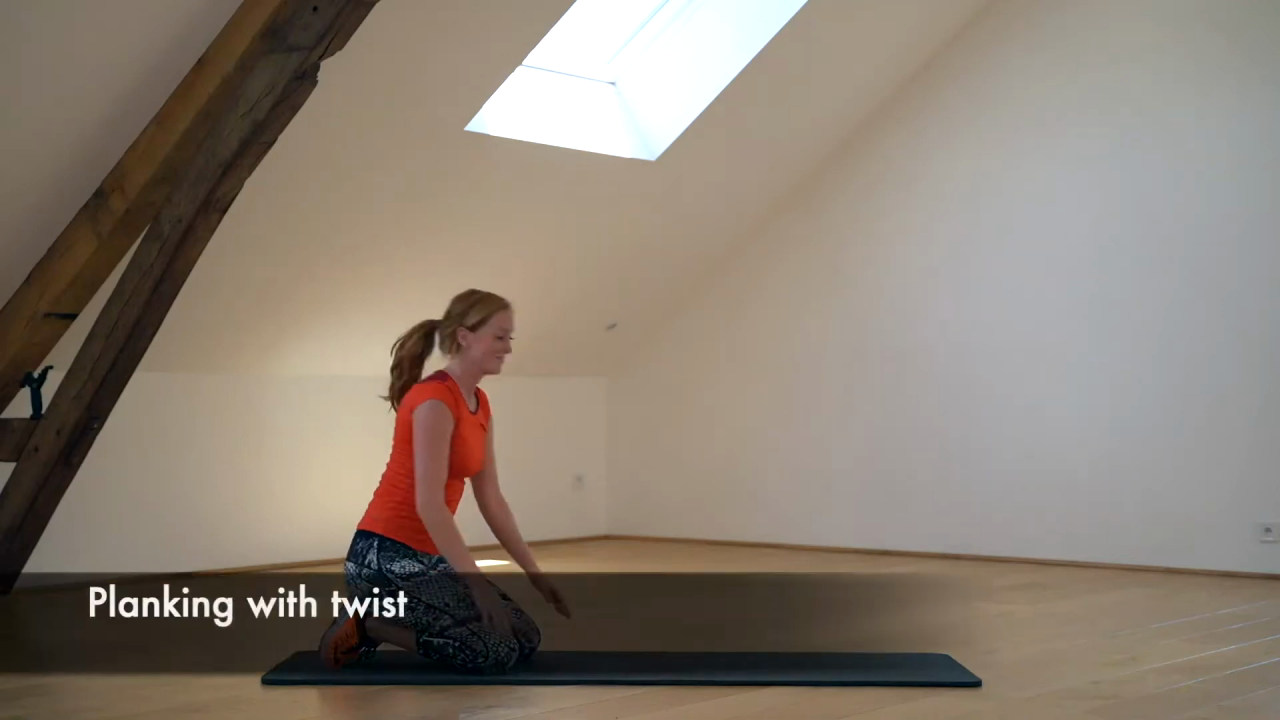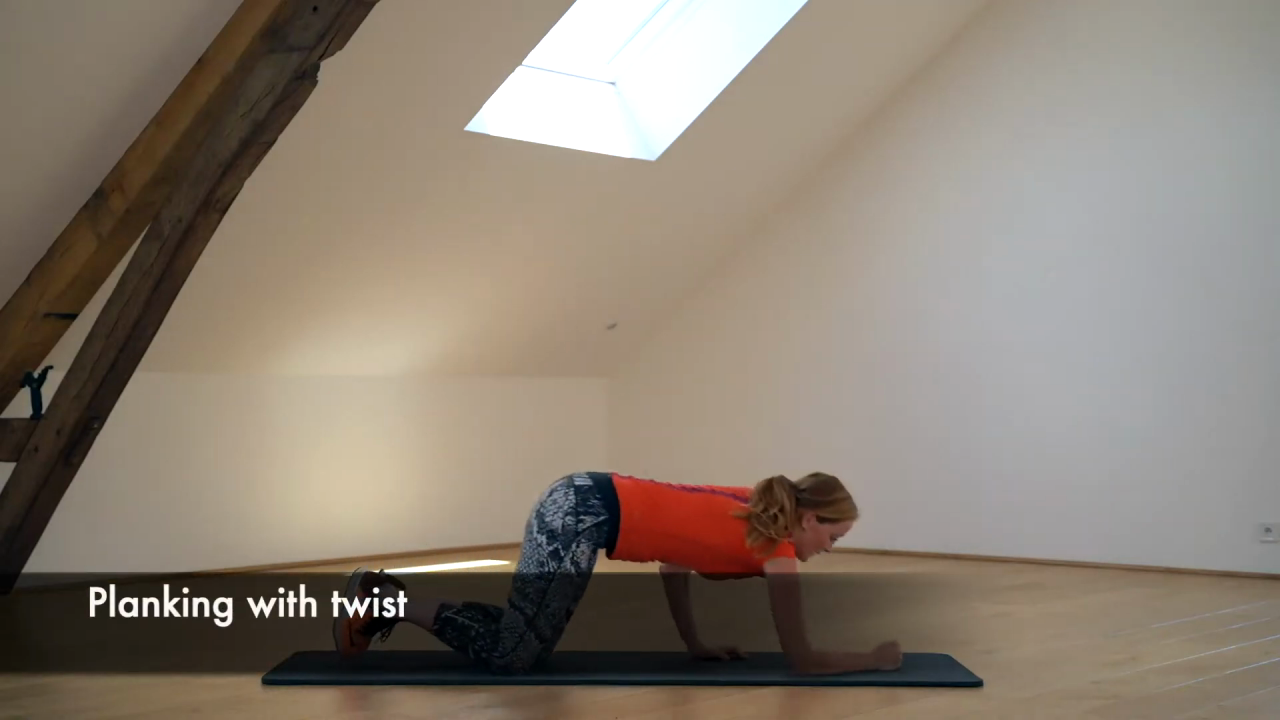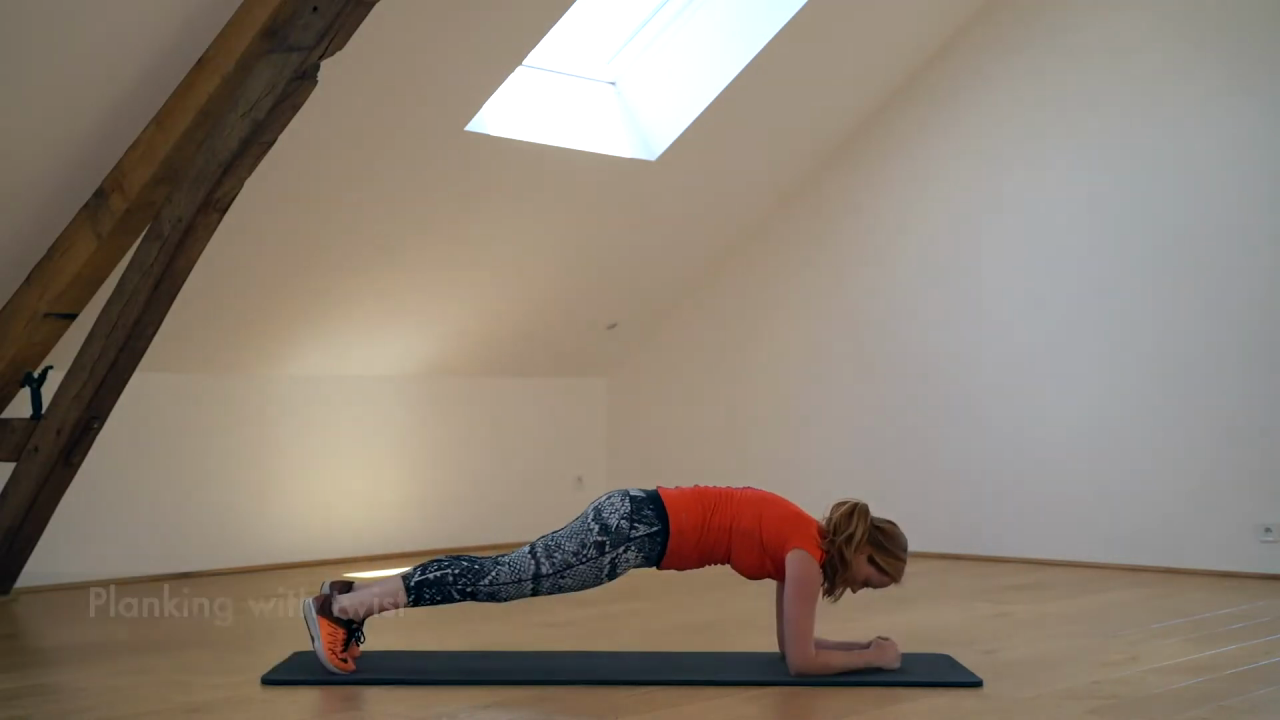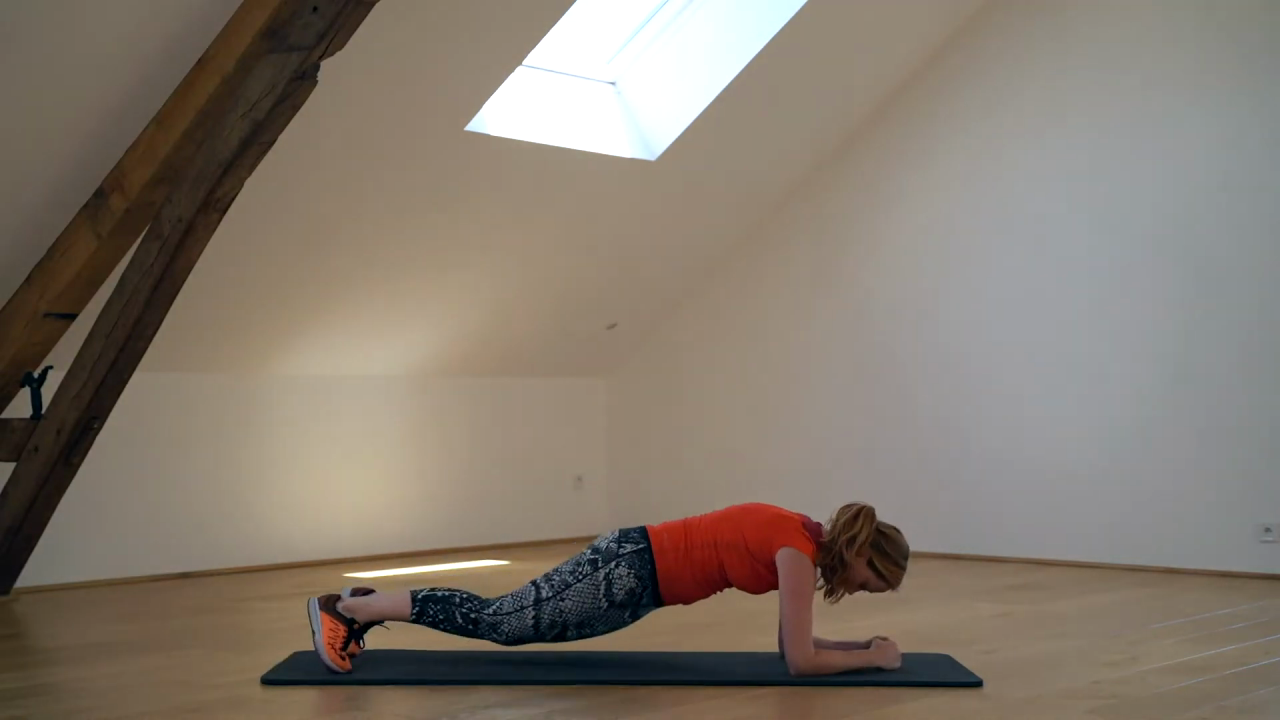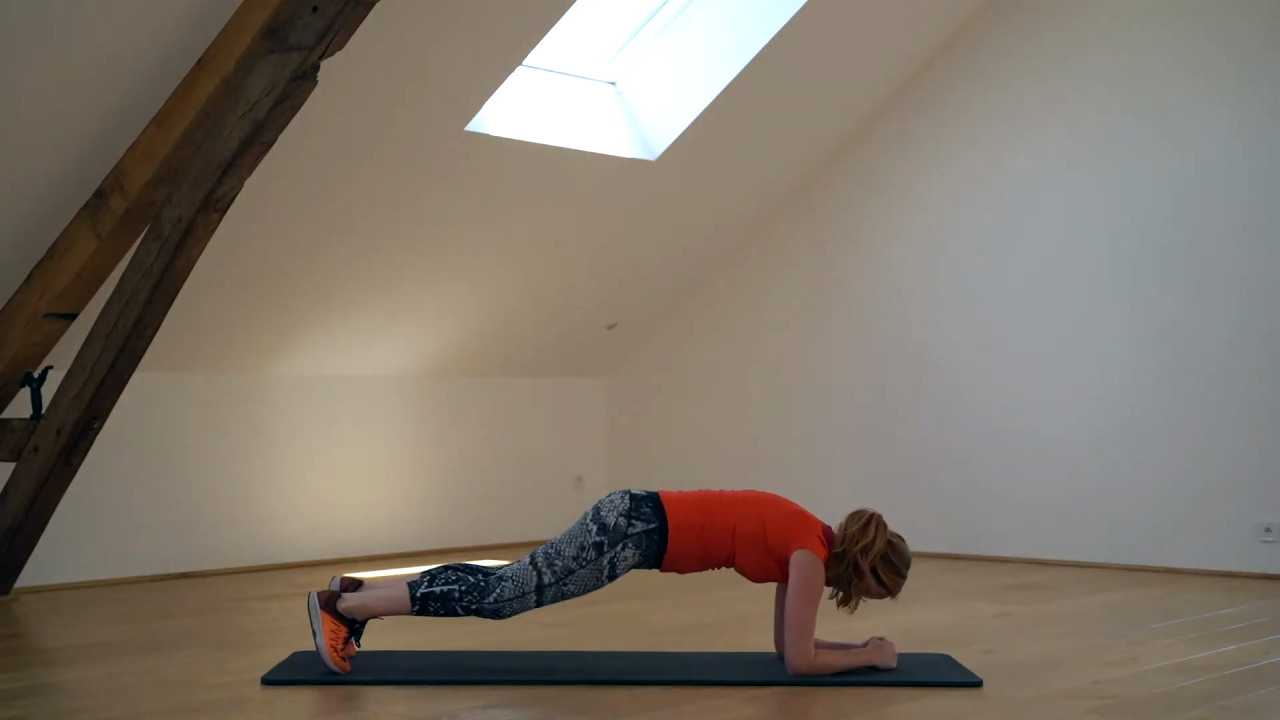
dt=1s
person 1, frame 1
left shoulder: (479, 404)
right shoulder: (434, 400)
left elbow: (491, 498)
right elbow: (430, 504)
left wrist: (533, 572)
right wrist: (476, 584)
left hip: (426, 558)
right hip: (385, 558)
left knee: (526, 636)
right knee: (495, 650)
left ankle: (387, 617)
right ankle: (371, 625)
person 1, frame 2
left shoulder: (741, 509)
right shoulder: (778, 550)
left elbow: (675, 562)
right elbow: (801, 658)
left wrist: (694, 642)
right wrist: (873, 658)
left hip: (574, 497)
right hip: (582, 519)
left knee: (527, 637)
right knee: (512, 653)
left ankle: (387, 598)
right ankle: (387, 600)
person 1, frame 3
left shoulder: (802, 540)
right shoulder: (806, 552)
left elbow: (792, 643)
right elbow: (802, 661)
left wrist: (863, 644)
right wrist: (875, 656)
left hip: (634, 516)
right hip: (636, 530)
left knee: (500, 574)
right knee: (499, 577)
left ankle: (355, 594)
right ankle: (339, 607)
person 1, frame 4
left shoulder: (809, 542)
right shoulder: (799, 551)
left elbow: (792, 642)
right elbow: (801, 660)
left wrist: (861, 644)
right wrist: (873, 658)
left hip: (641, 584)
right hip: (629, 570)
left knee: (508, 620)
right knee: (498, 620)
left ankle: (366, 600)
right ankle: (343, 609)
person 1, frame 5
left shoulder: (799, 538)
right shoulder: (810, 552)
left elbow: (785, 643)
right elbow: (800, 661)
left wrist: (856, 645)
right wrist: (869, 655)
left hip: (632, 514)
right hip: (635, 527)
left knee: (500, 582)
right knee: (498, 593)
left ankle: (359, 590)
right ankle: (340, 605)
